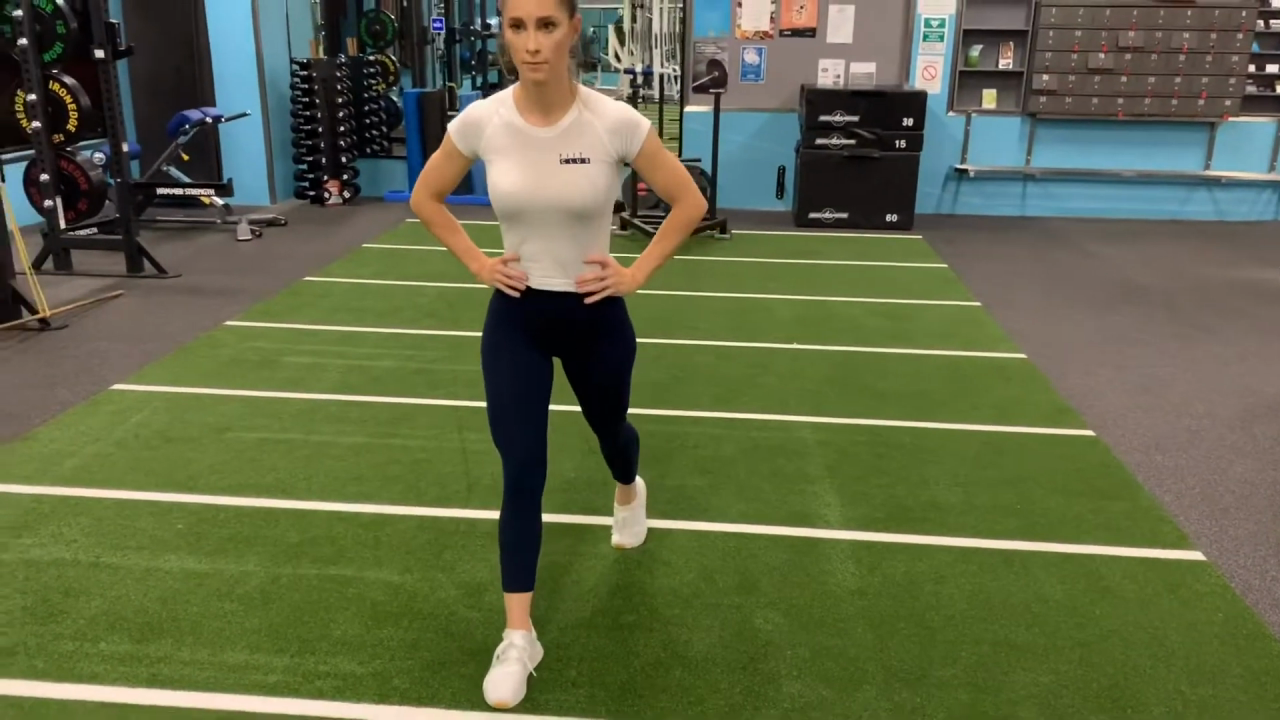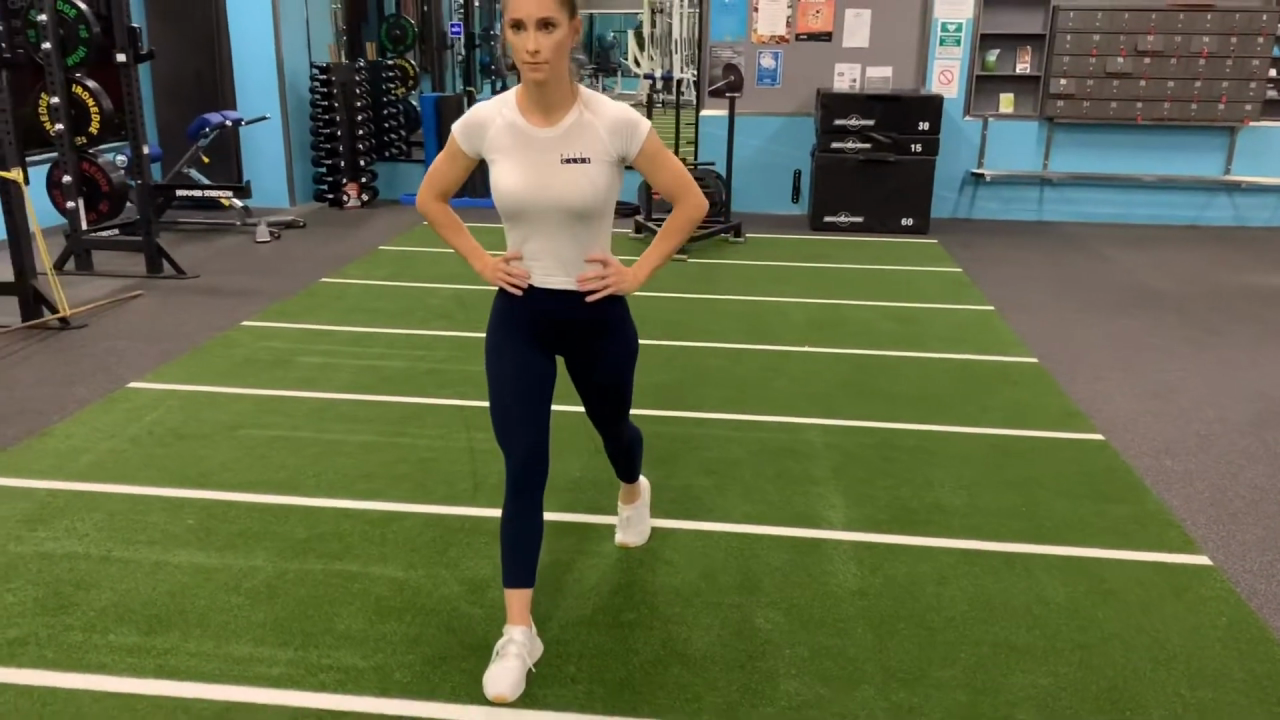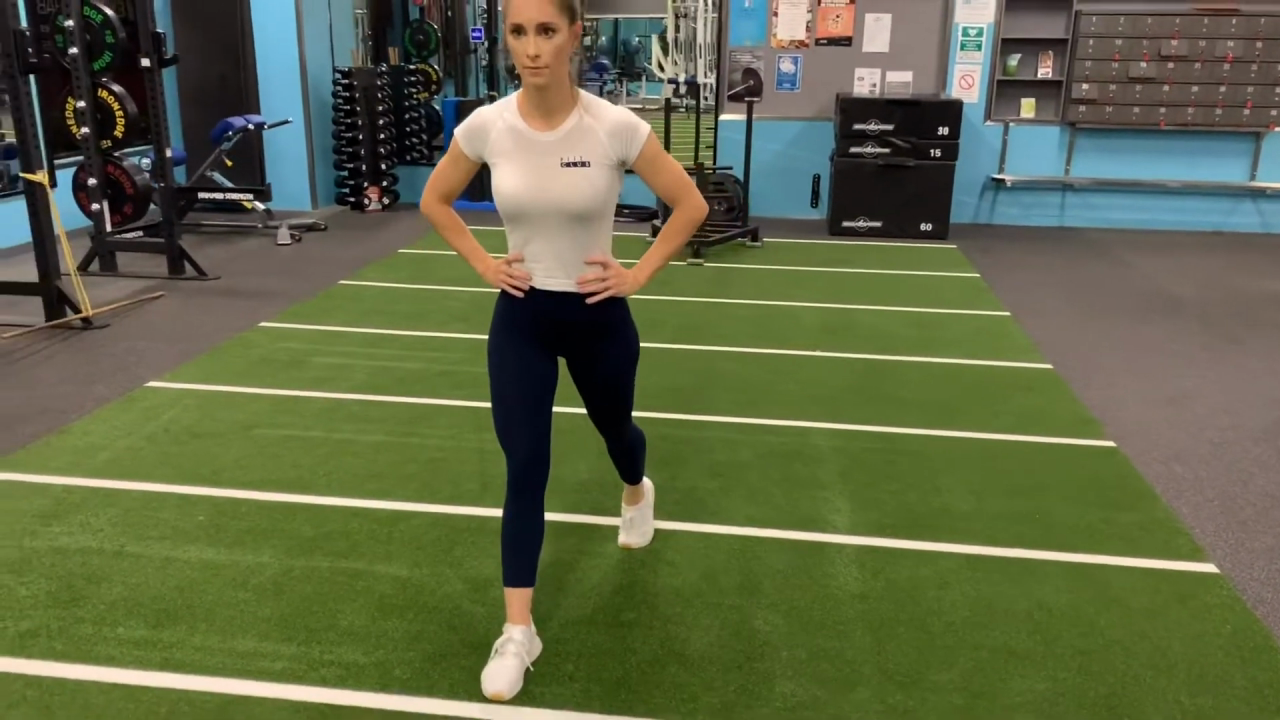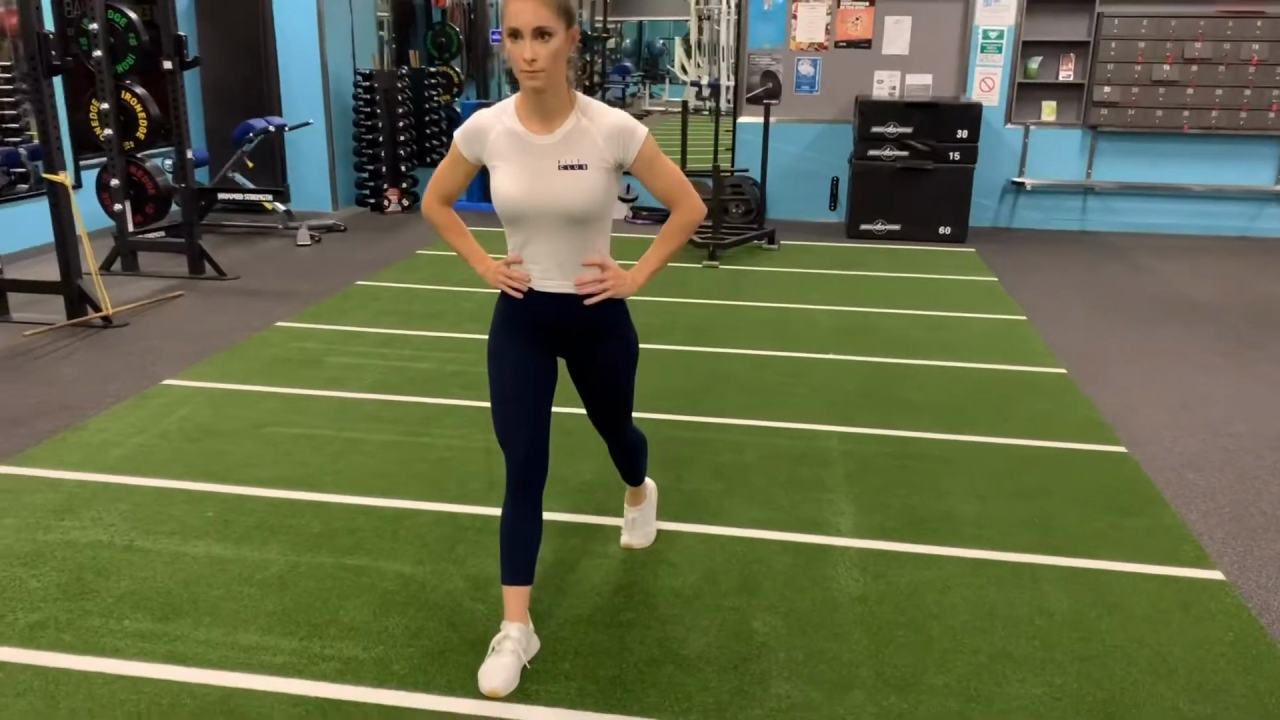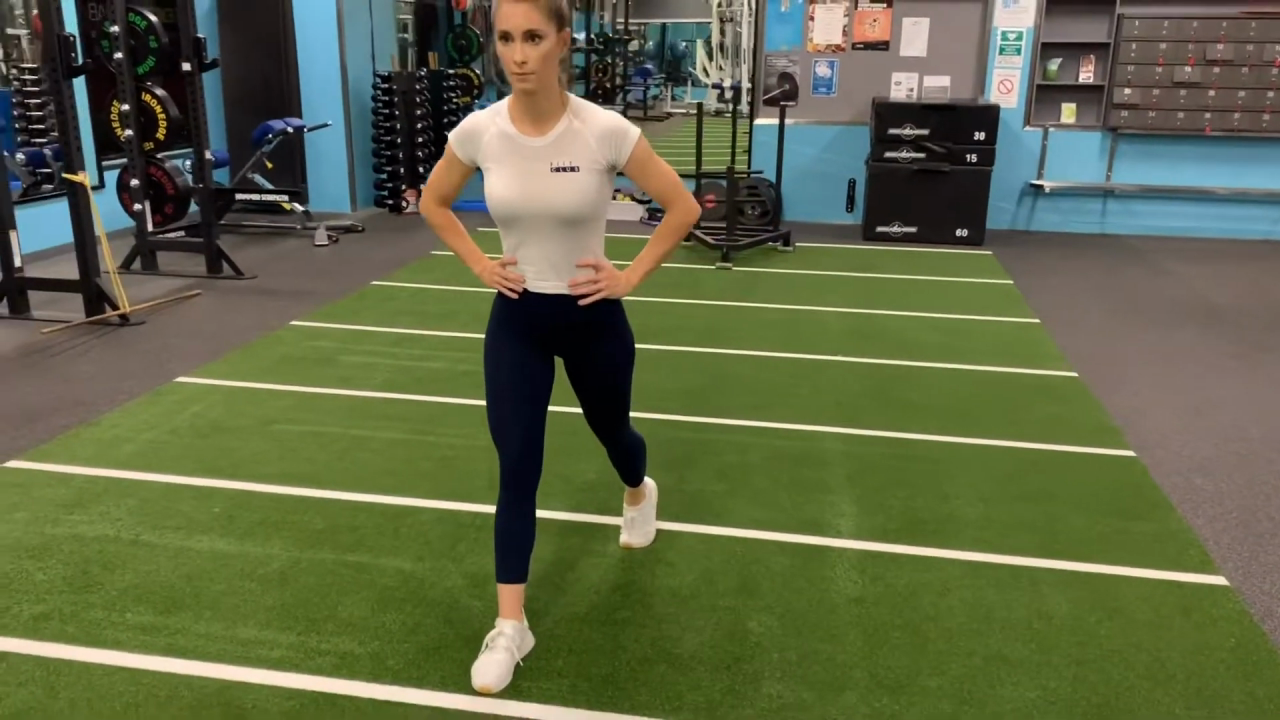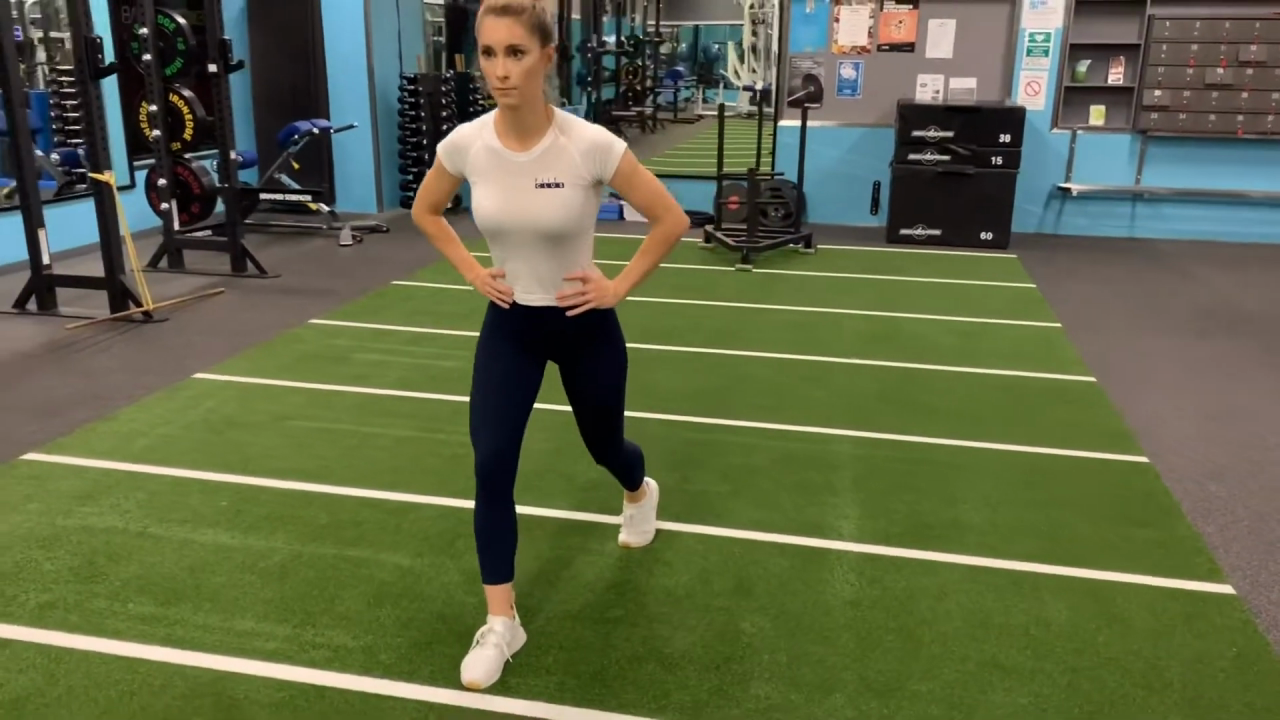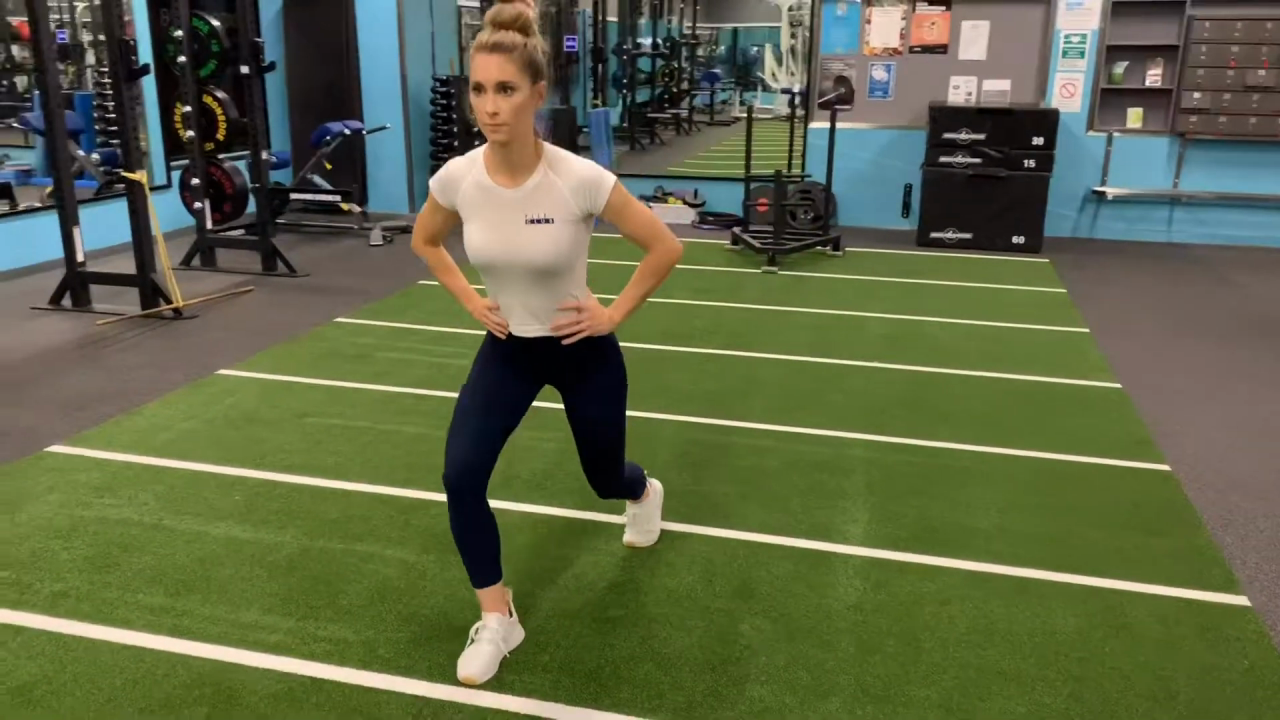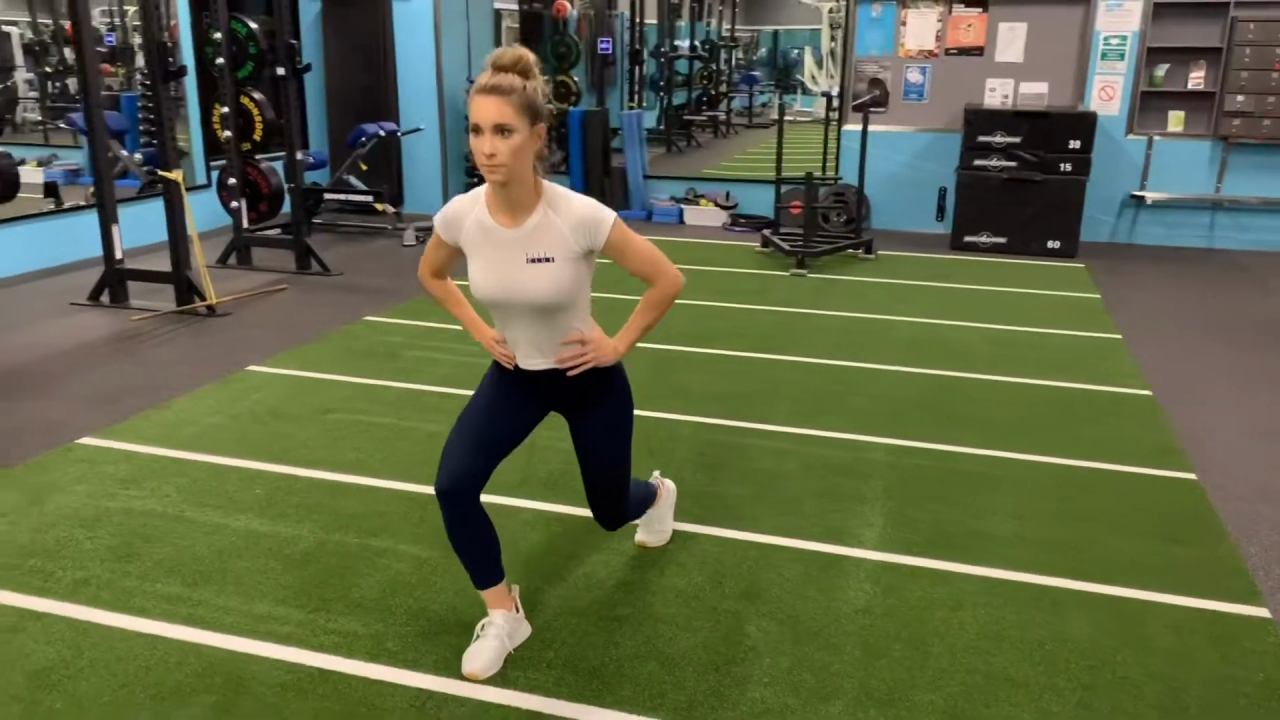
dt=0.2s
person 1, frame 1
left shoulder: (615, 121)
right shoulder: (480, 121)
left elbow: (690, 203)
right elbow: (426, 198)
left wrist: (637, 273)
right wrist: (477, 263)
left hip: (594, 315)
right hip: (516, 318)
left knee: (608, 427)
right knee: (521, 472)
left ankle: (629, 491)
right ankle: (518, 637)
person 1, frame 2
left shoulder: (615, 122)
right shoulder: (483, 121)
left elbow: (690, 202)
right elbow: (431, 198)
left wrist: (638, 272)
right wrist: (480, 262)
left hip: (596, 315)
right hip: (519, 317)
left knee: (612, 426)
right knee: (523, 470)
left ankle: (633, 491)
right ankle: (518, 634)
person 1, frame 3
left shoulder: (615, 126)
right shoulder: (485, 125)
left elbow: (690, 205)
right elbow: (435, 201)
left wrist: (639, 274)
right wrist: (483, 264)
left hip: (598, 316)
right hip: (521, 319)
left knee: (614, 428)
right knee: (524, 470)
left ankle: (637, 493)
right ankle: (517, 632)
person 1, frame 4
left shoulder: (612, 129)
right shoulder: (484, 128)
left elbow: (689, 207)
right elbow: (436, 203)
left wrist: (637, 275)
right wrist: (483, 266)
left hip: (596, 317)
right hip: (520, 320)
left knee: (614, 428)
right knee: (523, 470)
left ankle: (639, 493)
right ankle: (515, 629)
person 1, frame 5
left shoulder: (603, 130)
right shoulder: (478, 130)
left elbow: (683, 207)
right elbow: (433, 202)
left wrist: (631, 275)
right wrist: (479, 265)
left hip: (591, 317)
right hip: (517, 320)
left knee: (611, 430)
right knee: (517, 468)
left ankle: (639, 492)
right ankle: (509, 626)
person 1, frame 6
left shoulder: (589, 143)
right shoulder: (465, 143)
left elbow: (671, 219)
right elbow: (425, 210)
left wrist: (619, 287)
right wrist: (471, 272)
left hip: (583, 326)
right hip: (509, 328)
left knee: (603, 444)
right knee: (492, 468)
left ankle: (640, 491)
right ankle: (500, 623)
person 1, frame 7
left shoulder: (579, 178)
right shoulder: (456, 177)
left elbow: (664, 248)
right elbow: (424, 241)
left wrist: (613, 314)
right wrist: (468, 299)
left hip: (582, 351)
right hip: (507, 352)
left knee: (602, 477)
right knee: (461, 475)
left ankle: (644, 492)
right ankle: (496, 620)
person 1, frame 8
left shoulder: (579, 216)
right shoulder: (460, 215)
left elbow: (667, 281)
right elbow: (431, 274)
left wrist: (618, 345)
right wrist: (479, 331)
left hip: (587, 379)
right hip: (514, 377)
left knee: (609, 512)
right knee: (454, 486)
left ankle: (657, 493)
right ankle: (503, 615)
